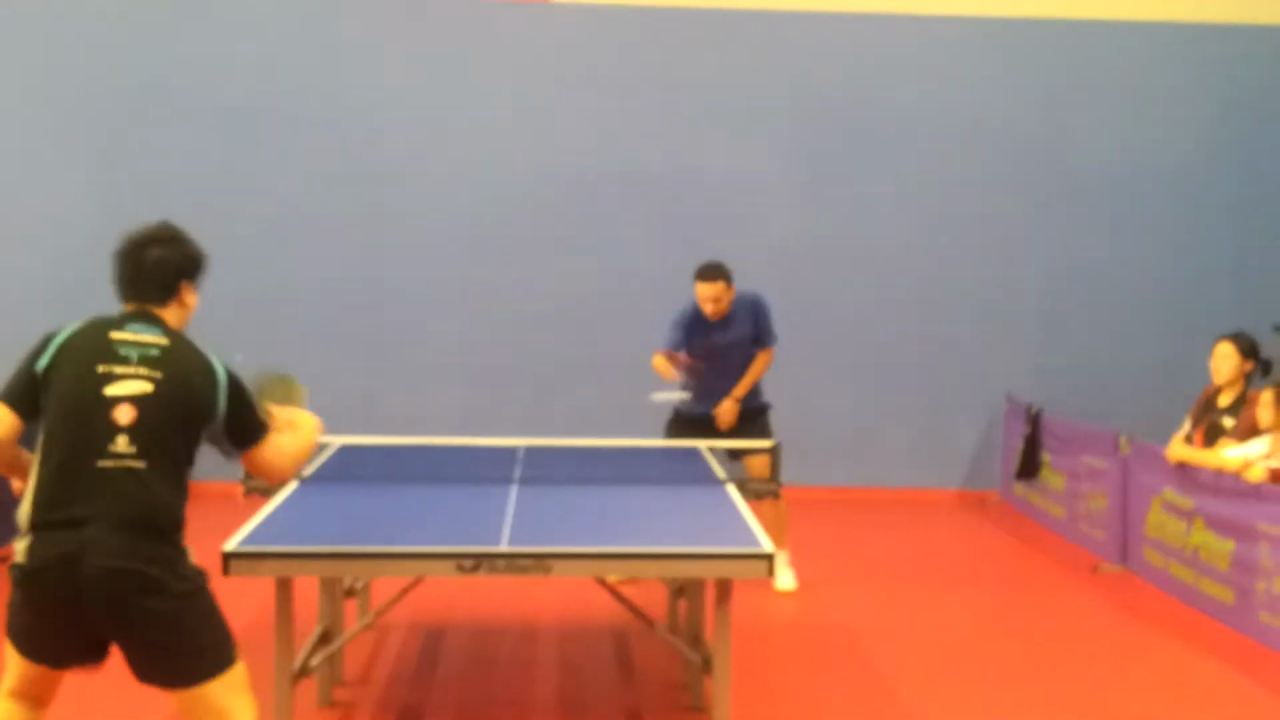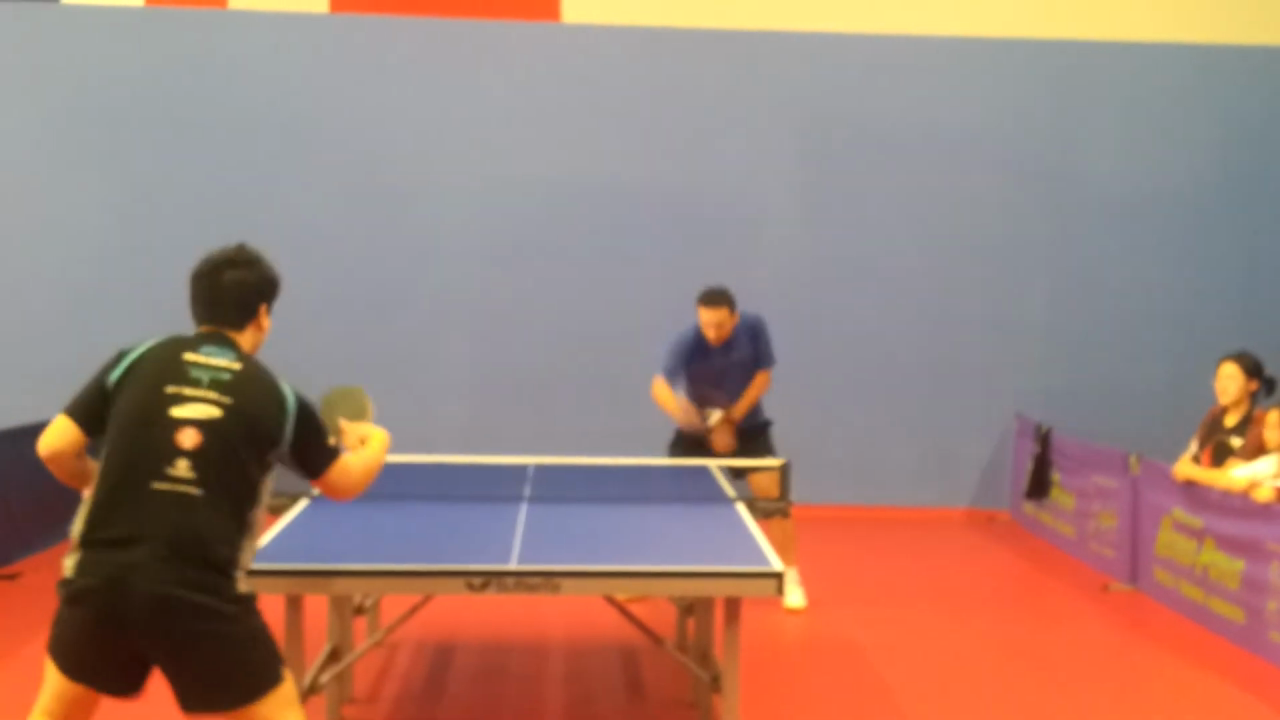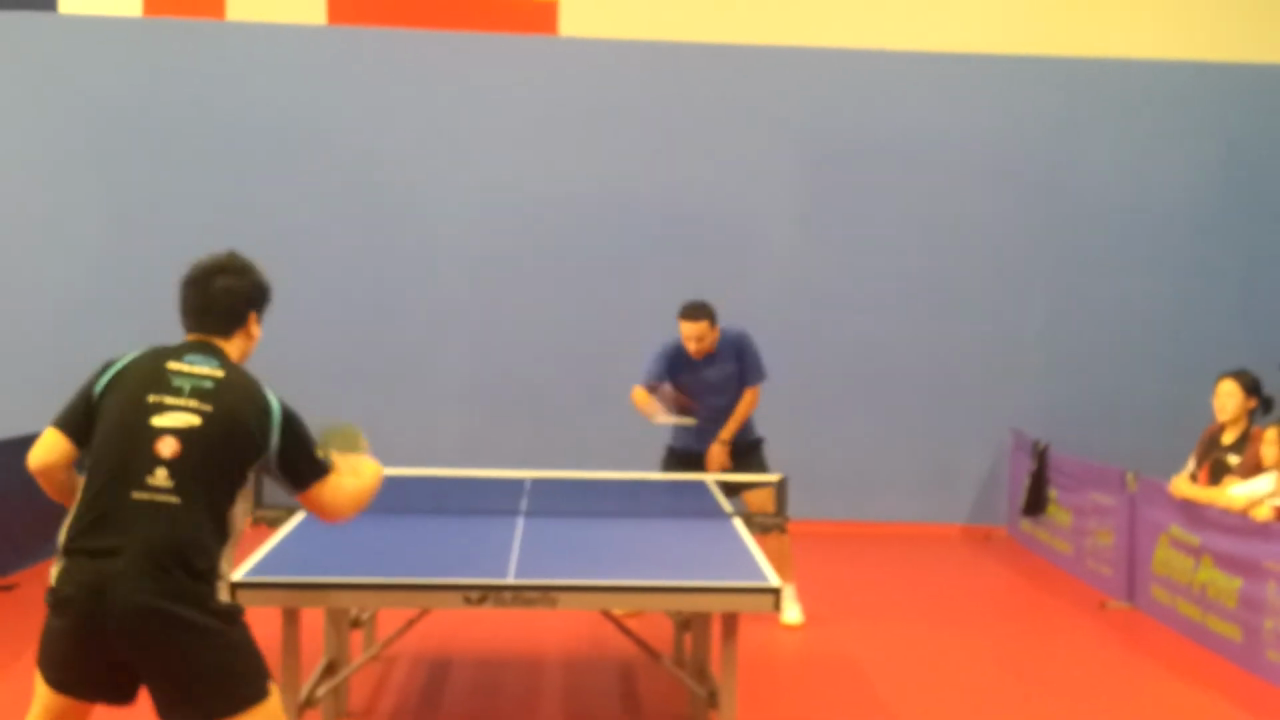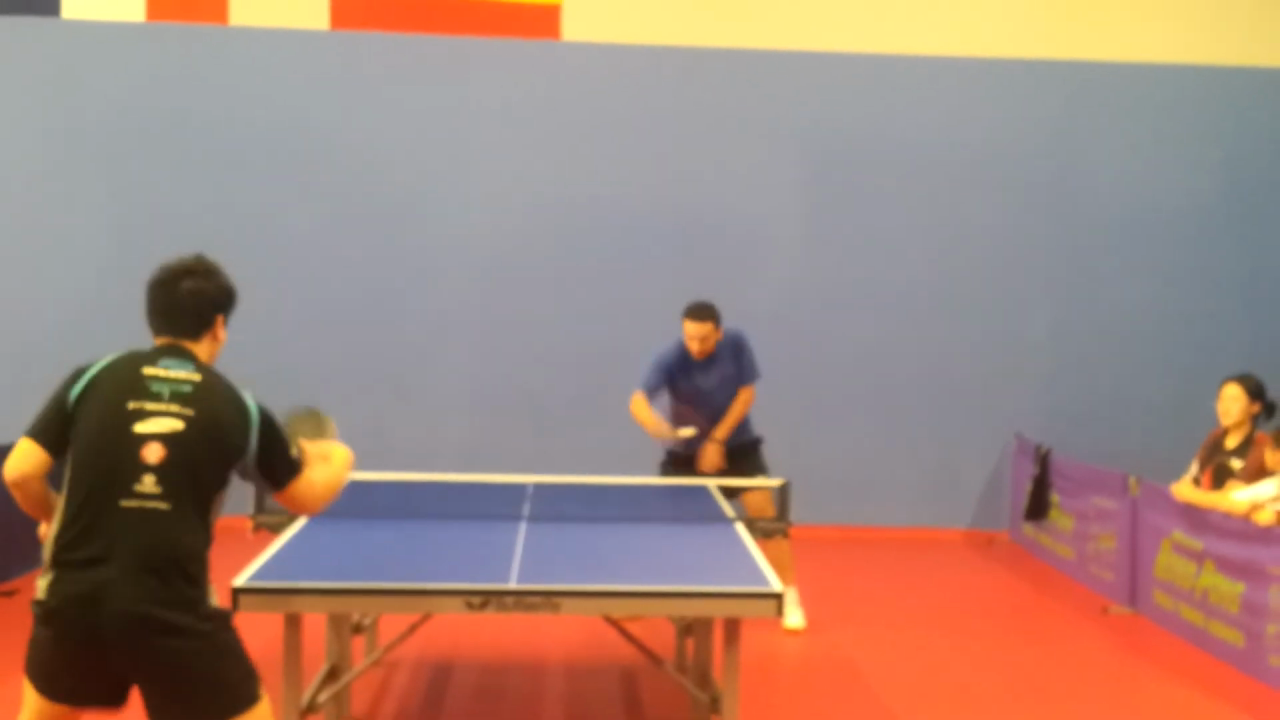
dt=0.7s
person 1, frame 1
left shoulder: (63, 344)
right shoulder: (205, 371)
right elbow: (275, 465)
right wrist: (305, 430)
left hip: (50, 562)
right hip: (148, 569)
person 1, frame 2
left shoulder: (136, 361)
right shoulder: (278, 399)
left elbow: (54, 448)
right elbow: (343, 483)
right wrist: (375, 445)
left hip: (99, 581)
right hip: (199, 598)
person 1, frame 3
left shoulder: (122, 372)
right shoulder: (262, 407)
left elbow: (43, 462)
right elbow: (334, 504)
right wrist: (369, 473)
left hip: (83, 588)
right hip: (180, 608)
person 1, frame 4
left shoulder: (91, 378)
right shoulder: (238, 411)
right elbow: (308, 498)
right wrist: (339, 459)
left hip: (72, 600)
right hip: (171, 613)
person 2, frame 1
left shoulder: (755, 305)
right shoulder: (688, 318)
left elbow: (765, 353)
right elbow: (661, 359)
left wrist: (735, 398)
right wrist: (667, 363)
left hip: (745, 409)
right hip: (695, 412)
left knee: (766, 483)
left ankle: (781, 560)
person 2, frame 2
left shoulder: (755, 327)
right shoulder: (689, 342)
left elbow: (762, 376)
right elbow: (659, 385)
left wrist: (730, 422)
right wrist: (676, 408)
left hip: (748, 429)
right hip: (696, 432)
left knee: (773, 500)
left ankle: (790, 579)
person 2, frame 3
left shoulder: (740, 342)
right shoulder: (671, 354)
left elbow: (751, 392)
right elbow: (640, 393)
left wrist: (723, 441)
right wrist: (650, 402)
left hip: (738, 445)
right hip: (686, 450)
left knee: (768, 517)
left ankle: (787, 594)
person 2, frame 4
left shoulder: (737, 344)
right shoulder: (671, 360)
left elbow: (746, 393)
right elbow: (638, 401)
left wrist: (717, 441)
right wrist: (652, 423)
left hip: (739, 448)
right hip: (685, 452)
left knee: (766, 520)
left ankle: (789, 598)
